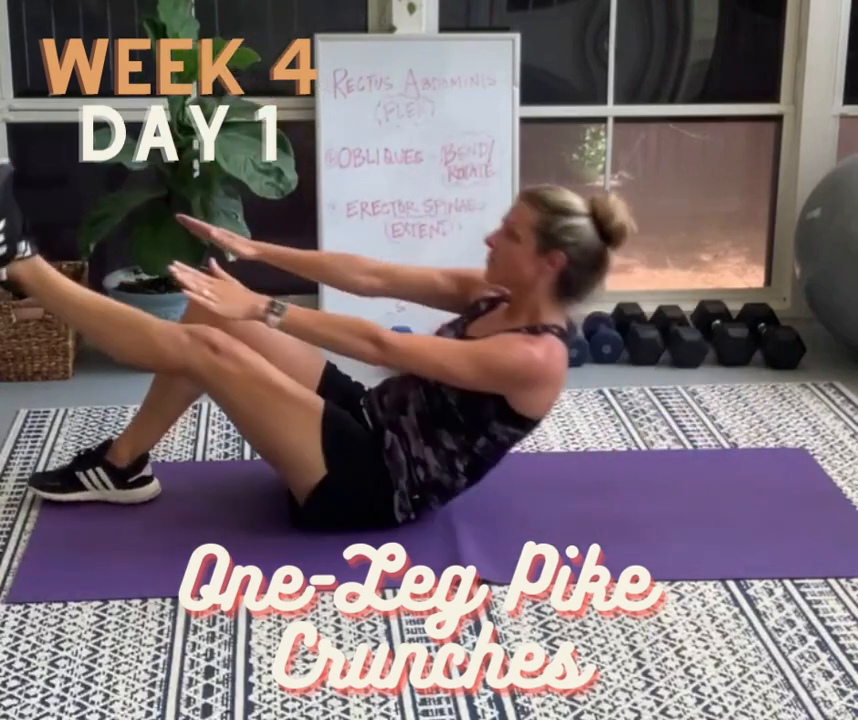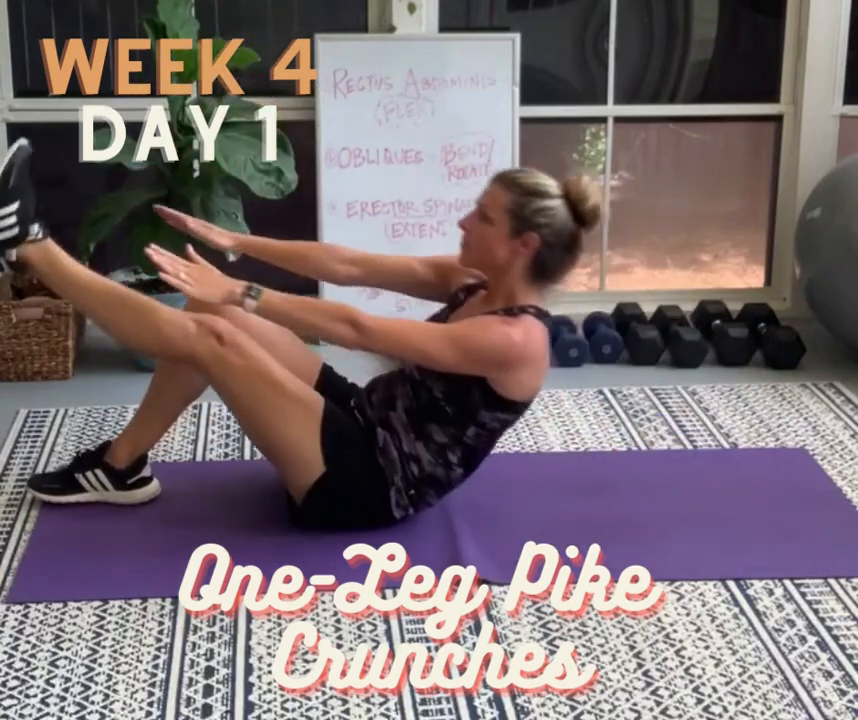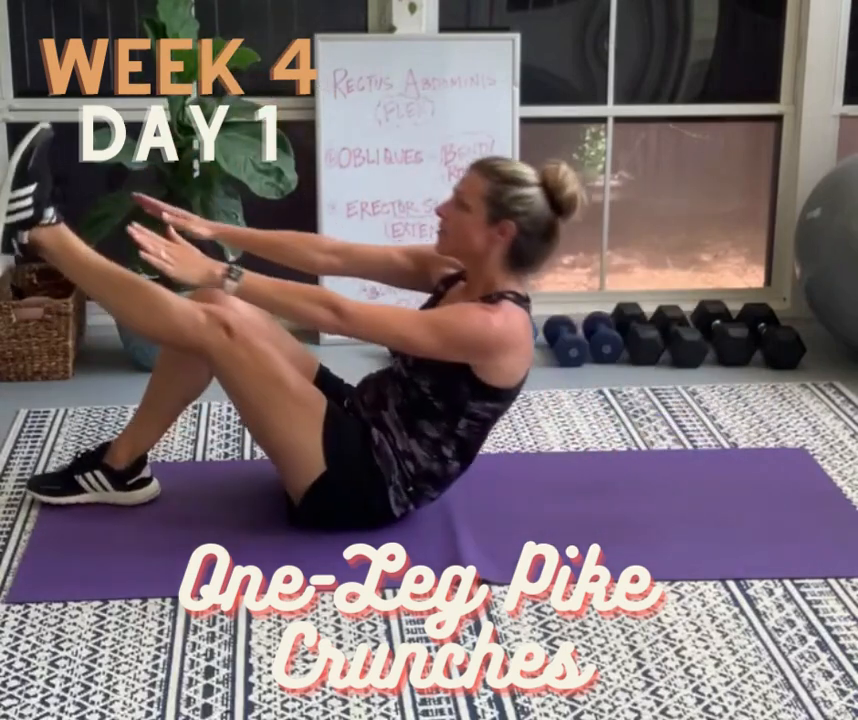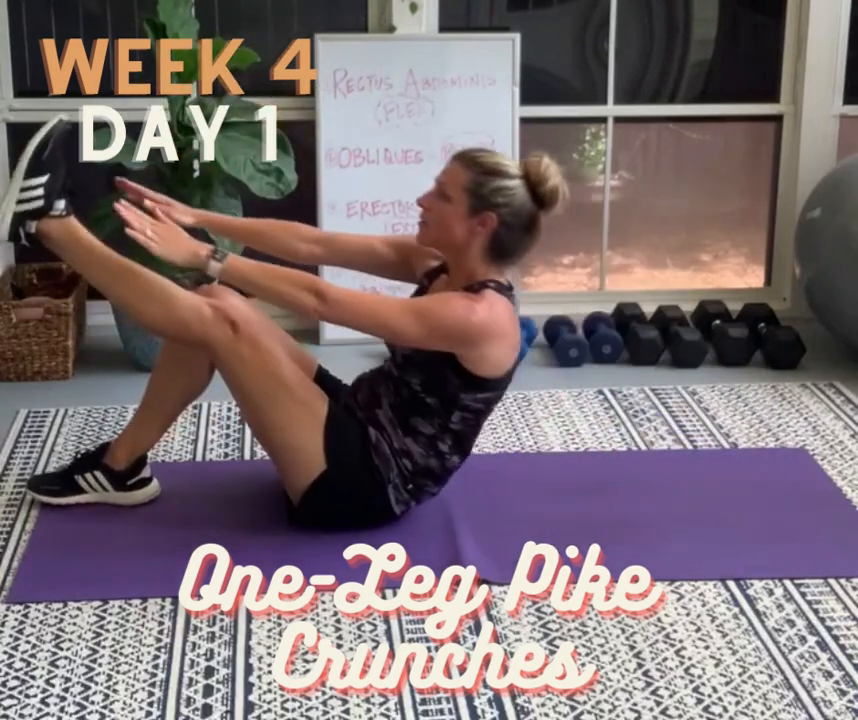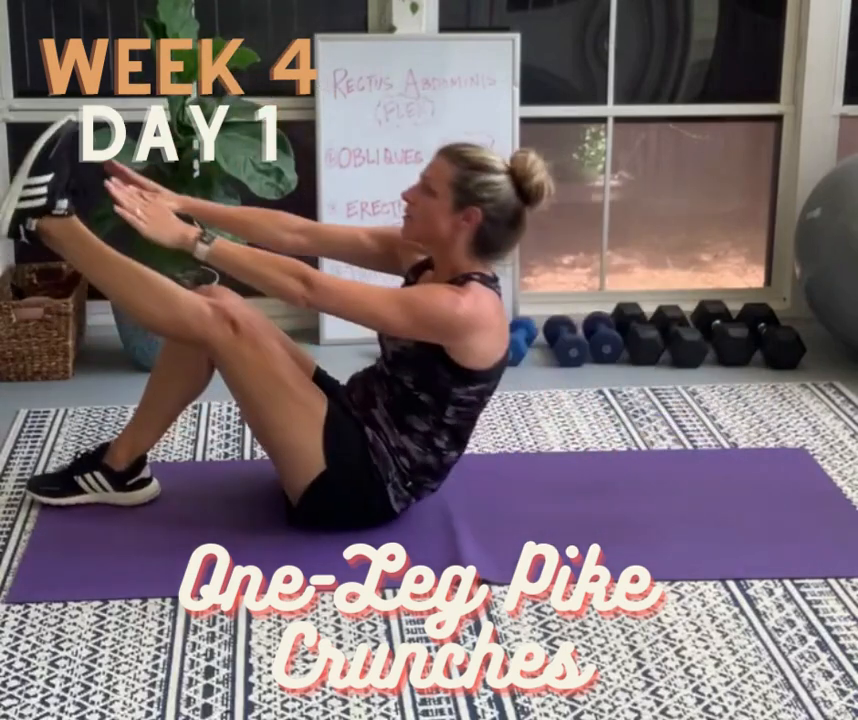
dt=0.1s
person 1, frame 1
left shoulder: (536, 358)
right shoulder: (495, 297)
left elbow: (381, 348)
right elbow: (373, 276)
left wrist: (264, 310)
right wrist: (258, 251)
left hip: (373, 484)
right hip: (372, 426)
left knee: (200, 348)
right knee: (214, 315)
right ankle: (123, 465)
person 1, frame 2
left shoulder: (516, 342)
right shoulder: (475, 284)
left elbow: (359, 331)
right elbow: (350, 265)
left wrist: (242, 295)
right wrist: (237, 243)
left hip: (366, 484)
right hip: (362, 422)
left knee: (206, 336)
right knee: (211, 312)
right ankle: (122, 467)
person 1, frame 3
left shoulder: (496, 327)
right shoulder: (455, 271)
left elbow: (337, 315)
right elbow: (333, 255)
left wrist: (217, 274)
right wrist: (213, 230)
left hip: (367, 485)
right hip: (360, 428)
left knee: (214, 325)
right knee: (212, 308)
right ankle: (121, 469)
person 1, frame 4
left shoulder: (480, 317)
right shoulder: (440, 264)
left elbow: (323, 301)
right elbow: (316, 244)
left wrist: (206, 259)
right wrist: (200, 218)
left hip: (364, 483)
right hip: (356, 426)
left knee: (219, 322)
right knee: (212, 304)
left ankle: (53, 223)
right ankle: (122, 468)
person 1, frame 5
left shoulder: (465, 308)
right shoulder: (425, 256)
left elbow: (307, 288)
right elbow: (301, 232)
left wrist: (191, 238)
right wrist: (184, 205)
left hip: (365, 483)
right hip: (355, 429)
left knee: (223, 322)
right knee: (211, 304)
left ankle: (52, 220)
right ankle: (121, 467)
